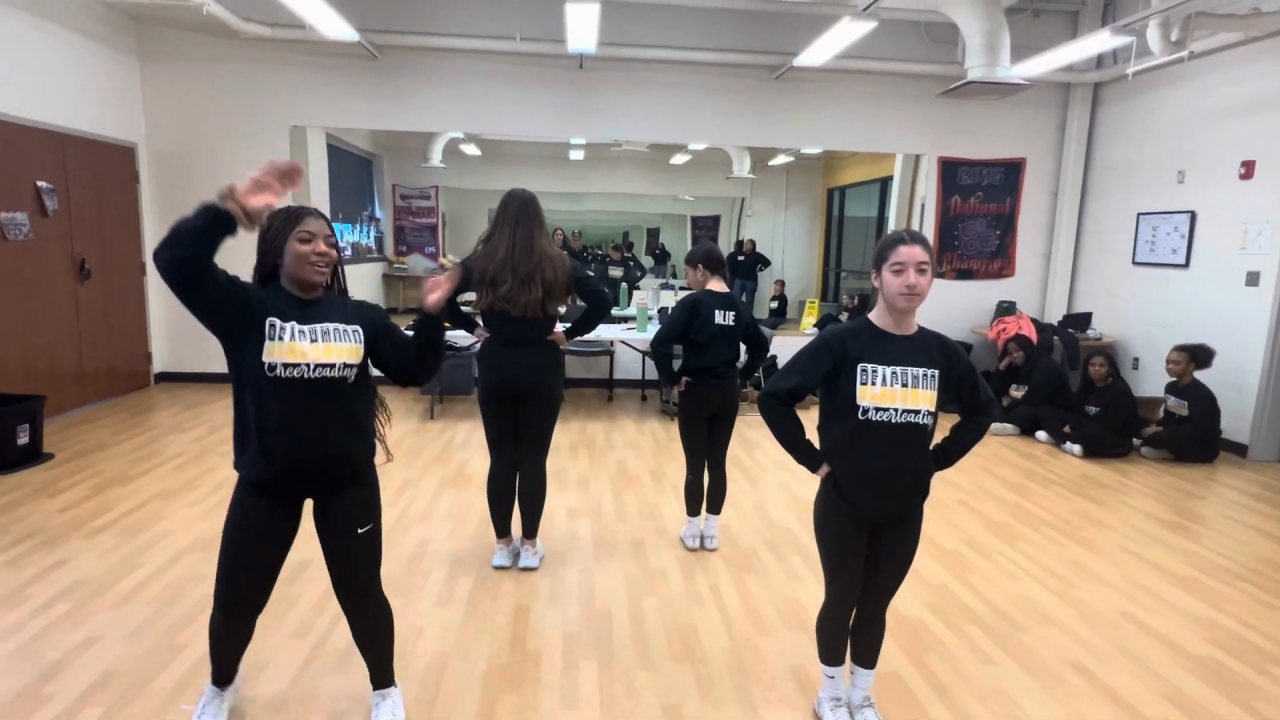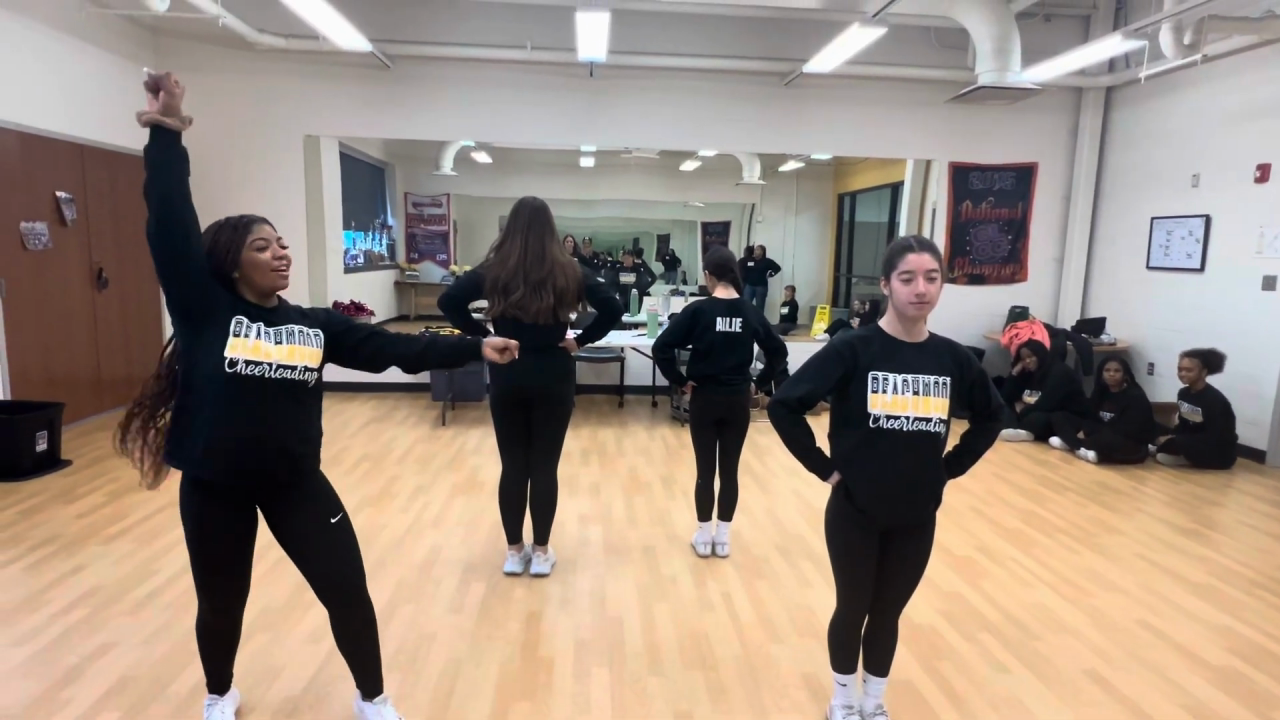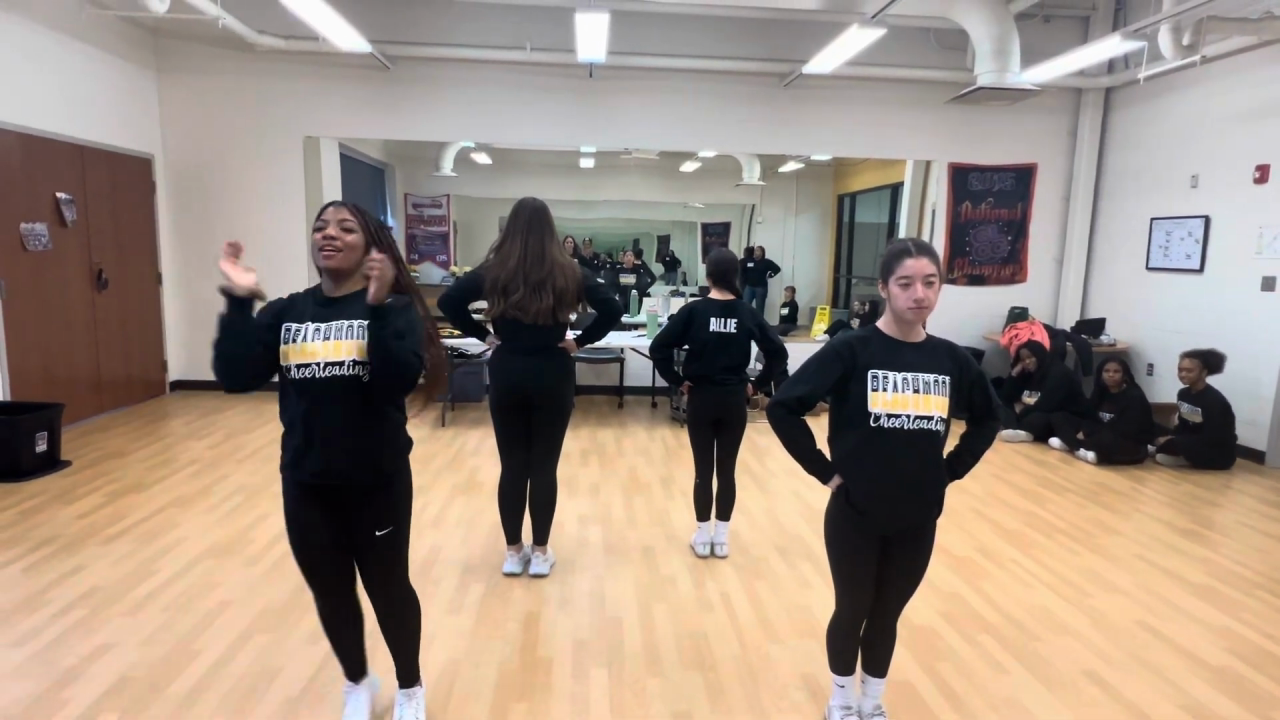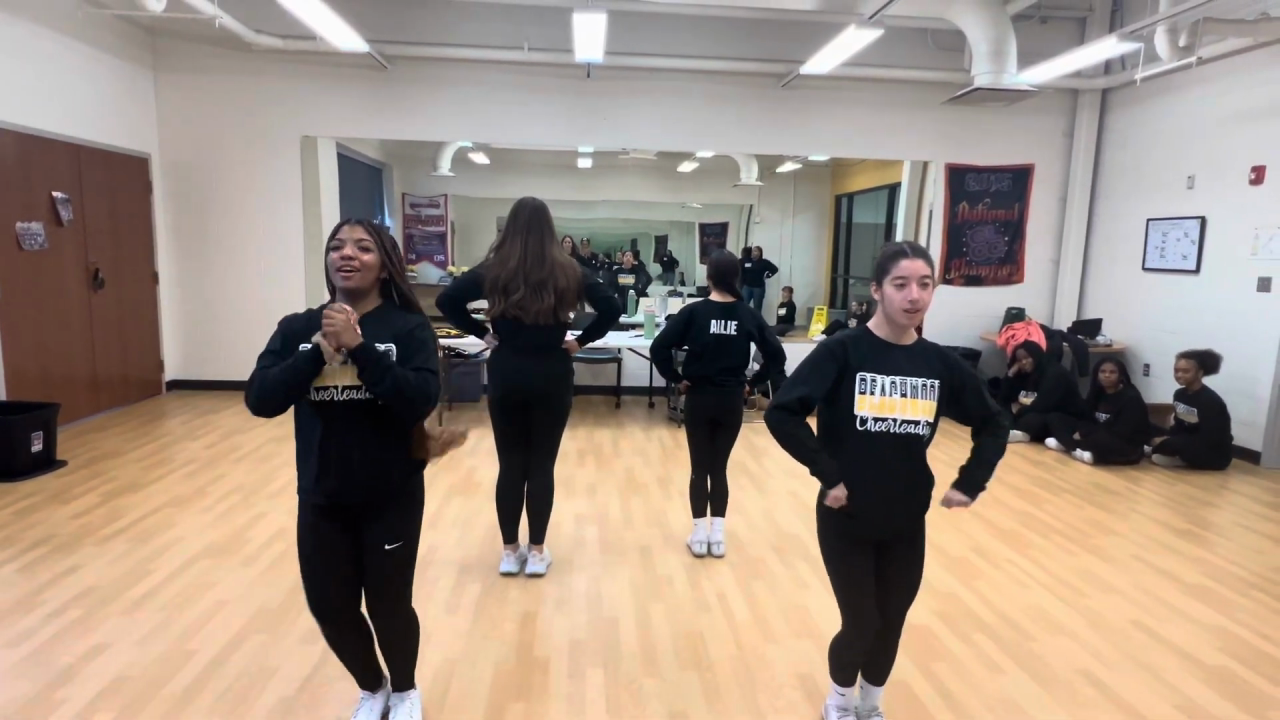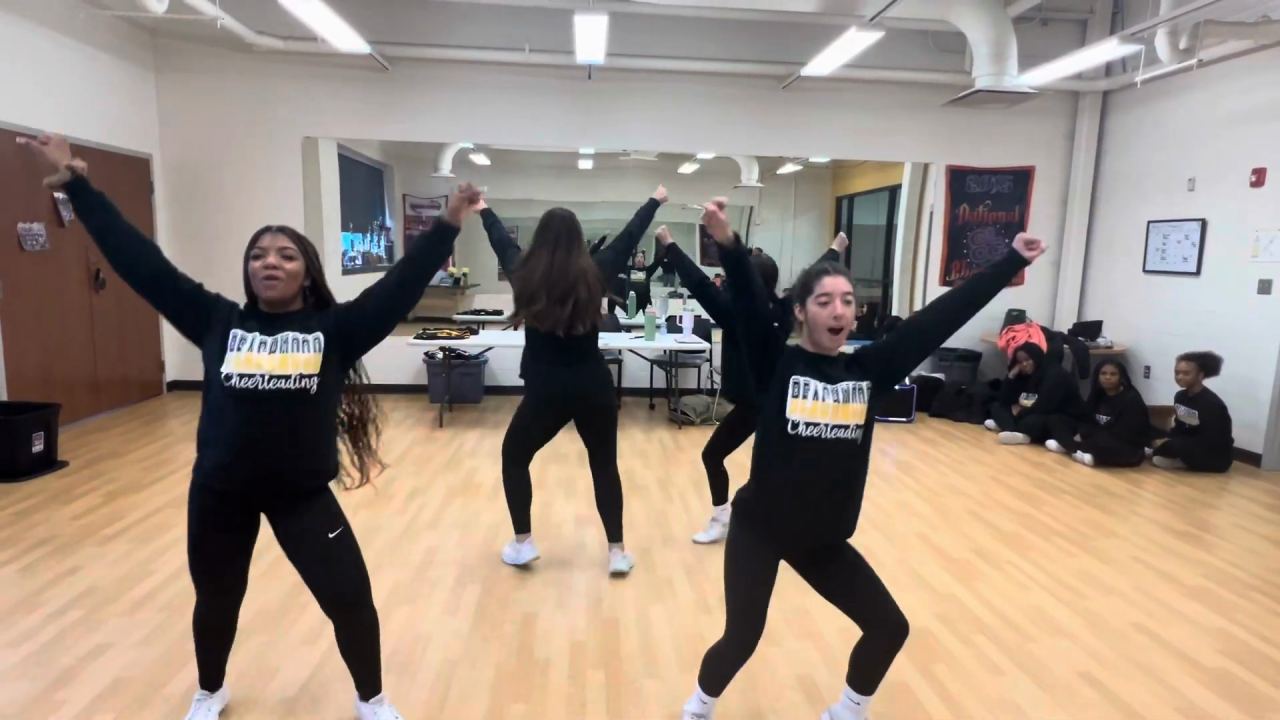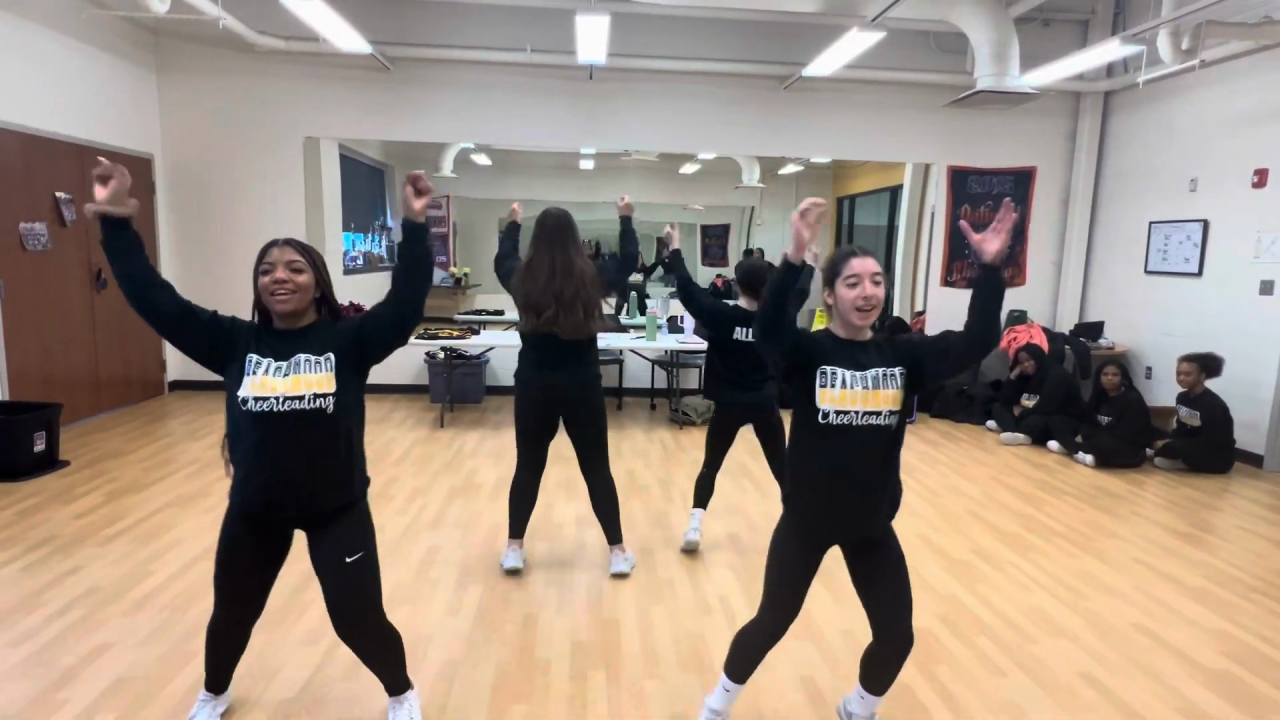
dt=0.5s
person 1, frame 1
left shoulder: (361, 317)
right shoulder: (247, 306)
left elbow: (413, 371)
right elbow: (176, 262)
left wrist: (432, 318)
right wrist: (232, 209)
left hip: (347, 479)
right hip: (266, 482)
left knee: (360, 592)
right knee: (236, 598)
person 1, frame 2
left shoulder: (317, 325)
right shoulder: (205, 310)
left elbow: (395, 348)
right elbow: (170, 226)
left wrist: (474, 347)
right wrist: (166, 135)
left hip: (297, 484)
right hip: (214, 486)
left knee: (347, 591)
right knee: (220, 604)
person 1, frame 3
left shoulder: (390, 311)
right shoulder: (285, 311)
left elbow: (404, 376)
right elbow: (234, 377)
left wrist: (386, 303)
right wrist: (237, 300)
left hip: (379, 476)
right hip: (305, 477)
left knee: (388, 584)
right knee: (328, 590)
person 1, frame 4
left shoulder: (407, 328)
right shoulder: (297, 328)
left elbow: (421, 399)
right elbow: (260, 399)
left wrist: (359, 348)
right wrist: (318, 352)
left hip: (393, 494)
right hip: (322, 496)
left knee: (388, 603)
right knee: (331, 608)
person 1, frame 5
left shoulder: (333, 331)
right shoulder: (218, 321)
left elbow: (400, 287)
right elbow: (138, 260)
left wrist: (447, 227)
right wrist: (75, 183)
left hip: (303, 495)
right hip: (220, 494)
left knee: (350, 600)
right knee: (216, 602)
person 1, frame 6
left shoulder: (348, 342)
right shoulder: (235, 342)
left elbow: (406, 302)
right elbow: (154, 299)
left wrist: (415, 226)
right wrist: (116, 222)
left hip: (338, 510)
right hip: (256, 510)
left knee: (360, 621)
right knee: (232, 613)
person 2, frame 1
left shoulder: (941, 351)
right shoulder: (842, 341)
left elbow: (980, 410)
right elbow: (774, 397)
left wrist: (938, 459)
right wrist: (814, 458)
left hip: (905, 508)
right hip: (843, 504)
left knee: (876, 604)
right knee: (841, 600)
person 2, frame 2
left shoulder: (953, 357)
right shoulder: (852, 349)
left elbow: (990, 417)
right elbow: (783, 406)
left wrist: (949, 468)
right wrist: (824, 467)
left hip: (917, 517)
right hip: (855, 512)
left knee: (888, 612)
right knee: (853, 609)
person 2, frame 3
left shoulder: (951, 358)
right shoulder: (851, 350)
left elbow: (987, 419)
right elbow: (782, 407)
left wrist: (951, 470)
right wrist: (824, 469)
left hip: (918, 518)
right hip: (855, 514)
left knee: (886, 615)
right knee: (852, 612)
person 2, frame 4
left shoulder: (941, 364)
right shoulder: (842, 351)
left elbow: (992, 425)
right elbow: (781, 413)
left wrist: (970, 483)
right wrist: (829, 474)
left hip: (906, 522)
right hip: (846, 519)
left knee: (889, 627)
right knee: (861, 627)
person 2, frame 5
left shoulder: (869, 370)
right shoulder: (776, 364)
left elbow: (941, 317)
right elbow: (749, 303)
left wrist: (1012, 262)
right wrist: (728, 244)
left hip: (824, 538)
right hip: (758, 531)
left knee: (890, 628)
right knee: (740, 641)
person 2, frame 6
left shoulder: (903, 356)
right shoulder: (805, 351)
left elbow: (976, 343)
right elbow: (771, 327)
left wrist: (989, 268)
right wrist: (795, 256)
left hip: (871, 522)
right hip: (806, 517)
left knee: (897, 635)
right knee: (771, 624)
person 3, frame 1
left shoulder: (482, 262)
right shoulder: (557, 265)
left elbow: (438, 293)
right elbow: (602, 302)
left wrist: (472, 326)
right wrist: (570, 333)
left hip: (496, 367)
right hip: (541, 368)
left knee: (501, 459)
right knee: (533, 460)
left ankle: (502, 545)
right ankle: (529, 546)
person 3, frame 2
left shoulder: (493, 271)
right shoulder: (568, 272)
left elbow: (448, 301)
right elbow: (613, 308)
left wrist: (483, 334)
right wrist: (581, 339)
left hip: (507, 375)
right hip: (553, 375)
left knee: (513, 465)
right knee: (545, 466)
left ankle: (514, 550)
right ankle: (541, 552)
person 3, frame 3
left shoulder: (493, 272)
right shoulder: (567, 272)
left elbow: (448, 302)
right elbow: (612, 310)
left wrist: (484, 336)
right wrist: (581, 340)
left hip: (506, 376)
right hip: (552, 377)
left knee: (512, 466)
right knee: (544, 467)
left ankle: (514, 551)
right ankle: (540, 552)
person 3, frame 4
left shoulder: (493, 270)
right shoulder: (567, 271)
left elbow: (446, 300)
right elbow: (611, 307)
left wrist: (482, 333)
right wrist: (582, 339)
left hip: (505, 376)
right hip: (551, 376)
left knee: (510, 465)
right knee: (542, 465)
left ankle: (510, 551)
right ankle: (536, 552)
person 3, frame 5
left shoulder: (525, 274)
right shoulder: (593, 274)
left elbow: (502, 244)
right elbow: (628, 237)
left wrist: (484, 212)
right wrist: (655, 202)
left hip: (543, 388)
right hip: (592, 386)
left knee: (514, 458)
right knee: (605, 467)
left ankle: (523, 541)
right ankle: (617, 550)
person 3, frame 6
left shoulder: (523, 279)
right shoulder: (591, 278)
left elbow: (502, 260)
right elbow: (628, 262)
left wrist: (512, 225)
right wrist: (626, 219)
left hip: (535, 386)
right hip: (582, 385)
left knee: (528, 467)
right knee: (597, 469)
left ankle: (513, 548)
right ankle: (617, 551)
person 4, frame 1
left shoulder: (693, 303)
right shoulder: (738, 306)
left elbow: (660, 343)
right elbow: (760, 346)
left wrist: (672, 378)
right wrist: (741, 375)
left hip: (696, 392)
right hip: (728, 393)
left knee: (695, 464)
right knee: (718, 462)
left ankle: (693, 530)
right ankle: (711, 530)
person 4, frame 2
left shoulder: (698, 311)
right shoulder: (750, 312)
left elbow: (661, 348)
right elbow: (778, 351)
left wrist: (680, 381)
right wrist: (759, 382)
left hip: (704, 398)
right hip: (739, 400)
left knee: (706, 470)
right knee: (730, 470)
left ankle: (704, 536)
right ankle: (723, 536)
person 4, frame 3
left shoulder: (693, 311)
right shoulder: (748, 313)
left elbow: (659, 348)
right elbow: (778, 353)
left wrist: (677, 380)
right wrist: (757, 384)
left hip: (701, 399)
right hip: (735, 400)
left knee: (703, 470)
right knee: (727, 470)
left ankle: (703, 537)
right ankle: (721, 537)
person 4, frame 4
left shoulder: (693, 313)
right shoulder: (749, 315)
left elbow: (659, 349)
right elbow: (776, 356)
left wrist: (676, 379)
right wrist: (752, 382)
left hip: (698, 399)
right hip: (732, 401)
left knee: (699, 469)
right knee: (719, 468)
left ankle: (700, 535)
right ankle: (717, 535)
person 4, frame 5
left shoulder: (735, 313)
right shoulder: (786, 313)
left elbow: (699, 283)
left wrist: (669, 246)
right wrist: (835, 250)
left hip: (750, 404)
left knee: (712, 456)
left ankle: (722, 521)
person 4, frame 6
left shoulder: (721, 315)
left elbow: (688, 289)
left wrist: (675, 249)
left hip: (728, 404)
right hip: (764, 403)
left knee: (710, 466)
right knee: (780, 466)
left ankle: (694, 527)
